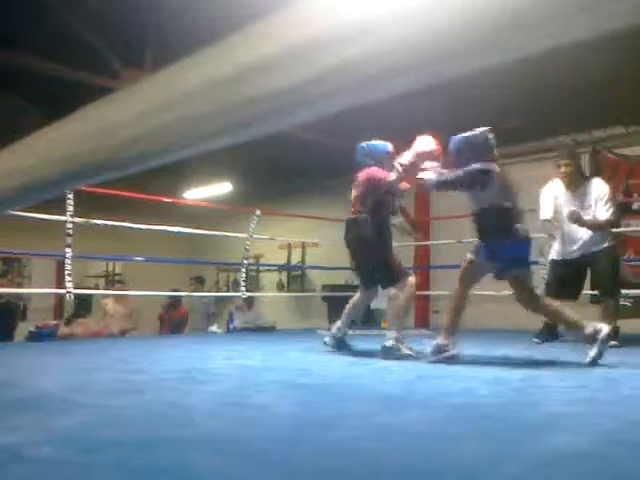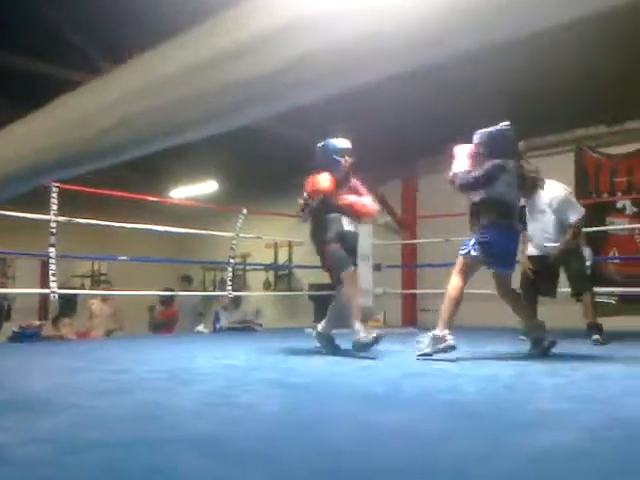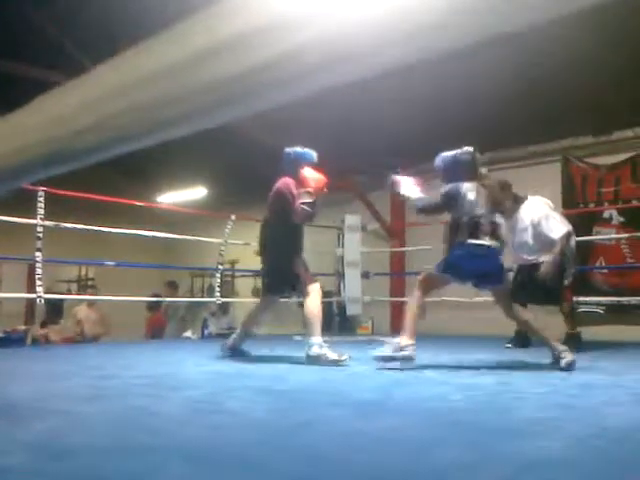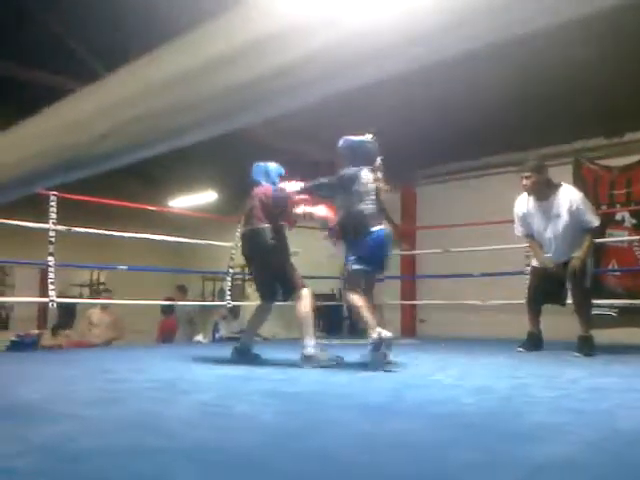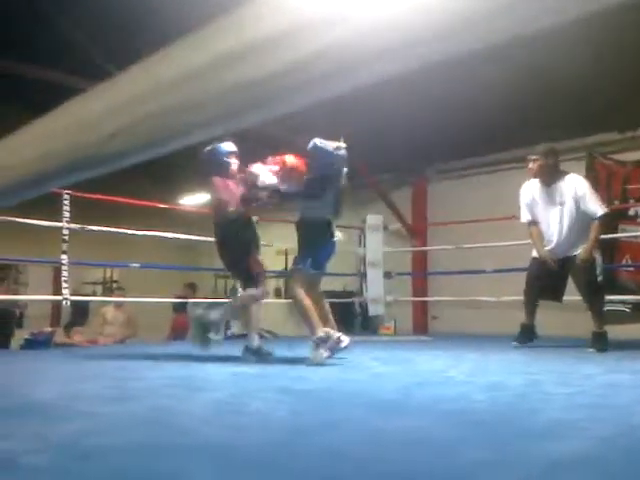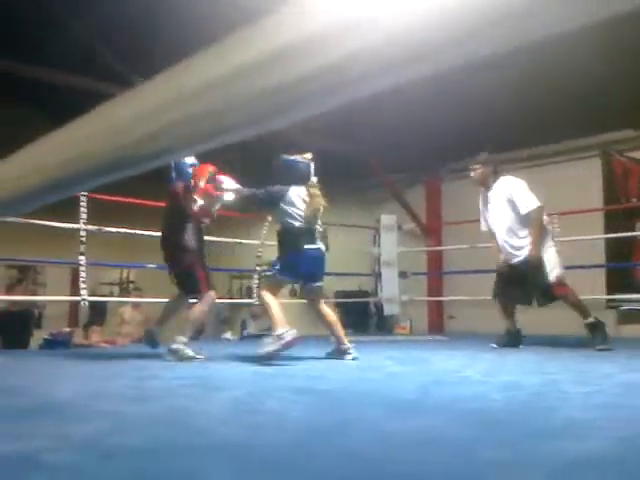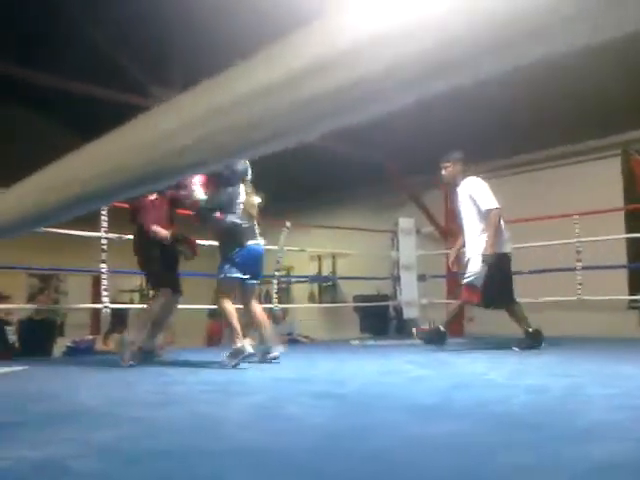
dt=0.5s
person 1, frame 1
left shoulder: (480, 171)
right shoulder: (486, 173)
left elbow: (449, 181)
right elbow: (451, 179)
left wrist: (431, 176)
right wrist: (434, 174)
left hip: (500, 239)
right hip: (515, 238)
left knee: (463, 283)
right knee: (528, 298)
left ankle: (445, 343)
right ankle: (592, 331)
person 1, frame 2
left shoulder: (498, 166)
right shoulder: (511, 167)
left elbow: (466, 183)
right elbow: (481, 187)
left wrist: (460, 164)
right wrist: (466, 167)
left hip: (492, 230)
right hip: (508, 232)
left knee: (458, 275)
right knee: (505, 289)
left ankle: (441, 334)
right ankle: (539, 337)
person 1, frame 3
left shoulder: (453, 191)
right shoulder: (480, 190)
left elbow: (424, 206)
left wrist: (408, 190)
left hip: (463, 251)
right hip: (490, 253)
left knee: (420, 288)
right knee: (509, 309)
left ankle: (405, 343)
right ankle: (558, 350)
person 1, frame 4
left shoulder: (352, 174)
right shoulder: (371, 176)
left elbow: (320, 188)
left hip: (365, 236)
right hip: (379, 234)
left knee: (351, 290)
right knee: (366, 291)
left ankle: (376, 334)
right ankle: (379, 338)
person 1, frame 5
left shoulder: (324, 184)
right shoulder: (318, 179)
left elbow: (293, 191)
left hip: (316, 242)
right hip: (315, 241)
left knee: (297, 288)
right knee: (312, 290)
left ankle: (321, 337)
right ankle: (334, 335)
person 1, frame 6
left shoulder: (284, 192)
right shoulder: (311, 194)
left elbow: (253, 196)
left hip: (296, 251)
right hip: (315, 250)
left knee: (266, 290)
right knee: (317, 301)
left ankle: (282, 332)
right ankle: (345, 347)
person 1, frame 7
left shoulder: (230, 192)
right shoulder: (249, 193)
left elbow: (206, 209)
left wrist: (198, 192)
left hip: (239, 249)
right hip: (256, 248)
left knee: (223, 297)
right knee: (250, 300)
left ankle: (240, 345)
right ankle: (271, 346)
person 2, frame 1
left shoulder: (368, 178)
right shoulder: (372, 174)
right elbow: (392, 180)
right wrist: (413, 156)
left hip: (360, 240)
right hip: (369, 238)
left knee: (367, 292)
right knee: (406, 284)
left ankle: (337, 333)
right ankle: (393, 342)
person 2, frame 2
left shoulder: (353, 184)
right shoulder: (317, 181)
left elbow: (372, 207)
right elbow: (304, 215)
left wrist: (363, 207)
right wrist: (309, 199)
left hip: (348, 237)
right hip: (327, 237)
left knee: (344, 288)
right knee: (349, 275)
left ankle: (323, 331)
right ankle: (359, 333)
person 2, frame 3
left shoulder: (289, 185)
right shoulder: (287, 184)
left elbow: (303, 217)
right elbow: (299, 216)
left wrist: (312, 197)
right wrist: (309, 193)
left hip: (278, 249)
right hip: (282, 249)
left knee: (269, 299)
right knee: (312, 289)
left ankle: (233, 342)
right ankle: (317, 347)
person 2, frame 4
left shoulder: (256, 196)
right shoulder: (269, 191)
right elbow: (284, 212)
left hip: (254, 252)
right hip: (269, 249)
left knee: (267, 301)
right knee: (302, 293)
left ankle: (242, 347)
right ankle: (310, 350)
person 2, frame 5
left shoulder: (237, 180)
right shoulder: (218, 182)
right elbow: (228, 213)
right wrist: (245, 196)
left hip: (243, 243)
right hip: (235, 244)
left knee: (254, 290)
right knee: (259, 289)
left ankle: (253, 344)
right ankle: (209, 316)
person 2, frame 6
left shoulder: (188, 190)
right shoulder: (180, 188)
left elbow: (205, 215)
right elbow: (193, 211)
right wrist: (198, 189)
left hip: (186, 250)
right hip: (184, 250)
left knee: (185, 295)
right knee: (208, 296)
left ankle: (154, 331)
right ankle: (180, 344)
person 2, frame 7
left shoulder: (166, 196)
right shoulder: (139, 203)
left elbow: (186, 196)
right elbow: (150, 229)
right wrist: (173, 235)
left hip: (168, 254)
right hip: (151, 254)
left knee: (172, 300)
right knee: (164, 293)
left ankle: (147, 344)
right ankle: (131, 342)
person 3, frame 1
left shoulder: (599, 187)
right shoulder: (550, 190)
left elbow: (607, 223)
right elbow: (547, 220)
left wrist: (582, 222)
right wrist: (553, 228)
left hip: (599, 247)
right hip: (566, 249)
left knee: (610, 286)
right knee: (552, 288)
left ankle: (611, 330)
right ankle: (549, 328)
person 3, frame 2
left shoulder: (555, 192)
left elbow: (577, 221)
right elbow: (521, 231)
left wrist: (561, 248)
right wrist: (523, 256)
left hip: (568, 246)
right hip: (538, 250)
left knee: (582, 283)
right knee: (527, 285)
left ankle: (593, 327)
person 3, frame 3
left shoulder: (537, 208)
left elbow: (565, 235)
left wrist: (551, 264)
left hip: (555, 254)
right hip: (528, 260)
left knee: (559, 291)
right knee: (516, 292)
right ankle: (521, 334)
person 3, frame 4
left shoulder: (571, 196)
right shoulder: (522, 203)
left elbow: (592, 227)
right elbow: (528, 236)
left wrist: (581, 257)
right wrist: (543, 260)
left hip: (573, 255)
right hip: (544, 258)
left knee: (580, 293)
right knee: (533, 295)
left ankle: (585, 338)
right ankle: (534, 337)
person 3, frame 5
left shoulder: (576, 184)
right shoulder: (528, 189)
left elbow: (599, 216)
right elbow: (532, 223)
left wrist: (589, 248)
right wrist: (541, 249)
left hip: (578, 250)
right hip: (546, 251)
left knee: (592, 291)
right knee: (531, 287)
left ankle: (599, 334)
right ankle: (527, 328)
person 3, frame 6
left shoulder: (511, 185)
right shoulder: (484, 196)
left elbow: (536, 212)
right elbow: (492, 231)
left wrist: (534, 246)
right wrist: (501, 254)
left hip: (535, 249)
right hip: (512, 254)
left knee: (557, 286)
right knee: (501, 292)
left ankle: (594, 325)
right ankle: (512, 333)
person 3, frame 7
left shoulder: (475, 184)
right shoulder: (460, 191)
left elbow: (494, 211)
left wrist: (490, 242)
right wrist: (454, 251)
left hip: (490, 249)
right hip: (478, 250)
left knee: (468, 288)
right knee: (504, 298)
left ankle: (441, 331)
right ankle: (532, 334)
